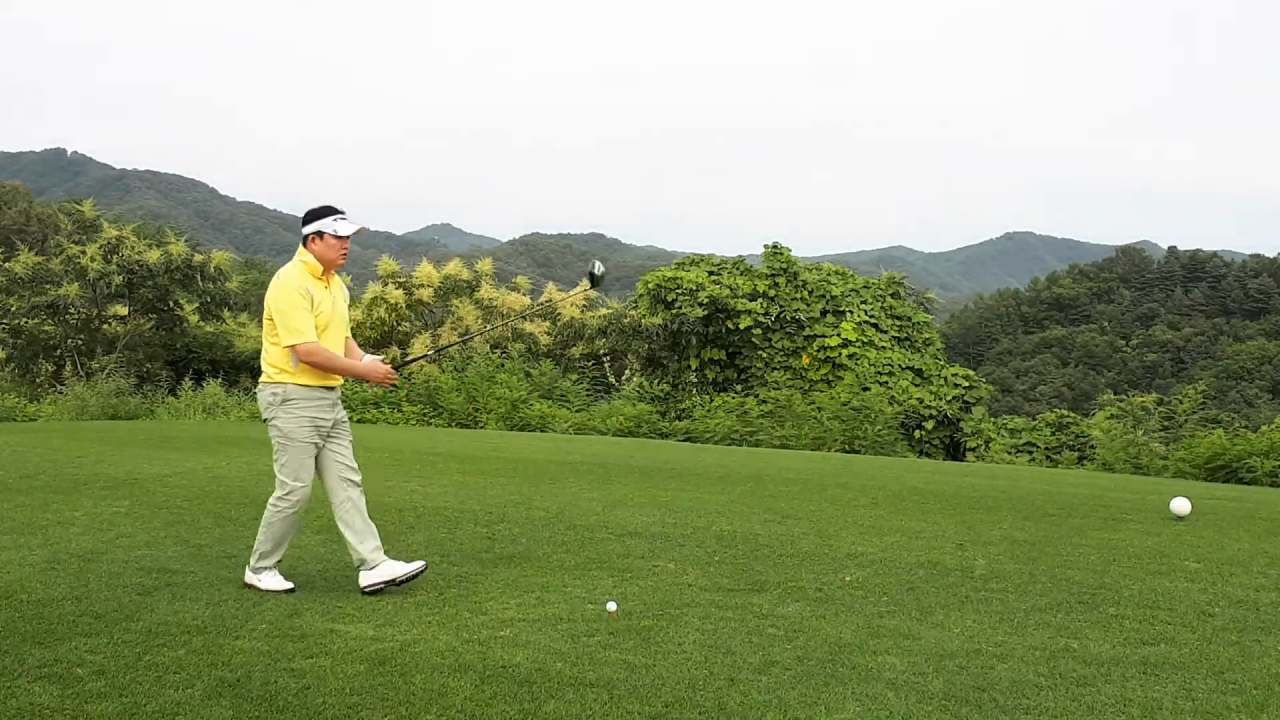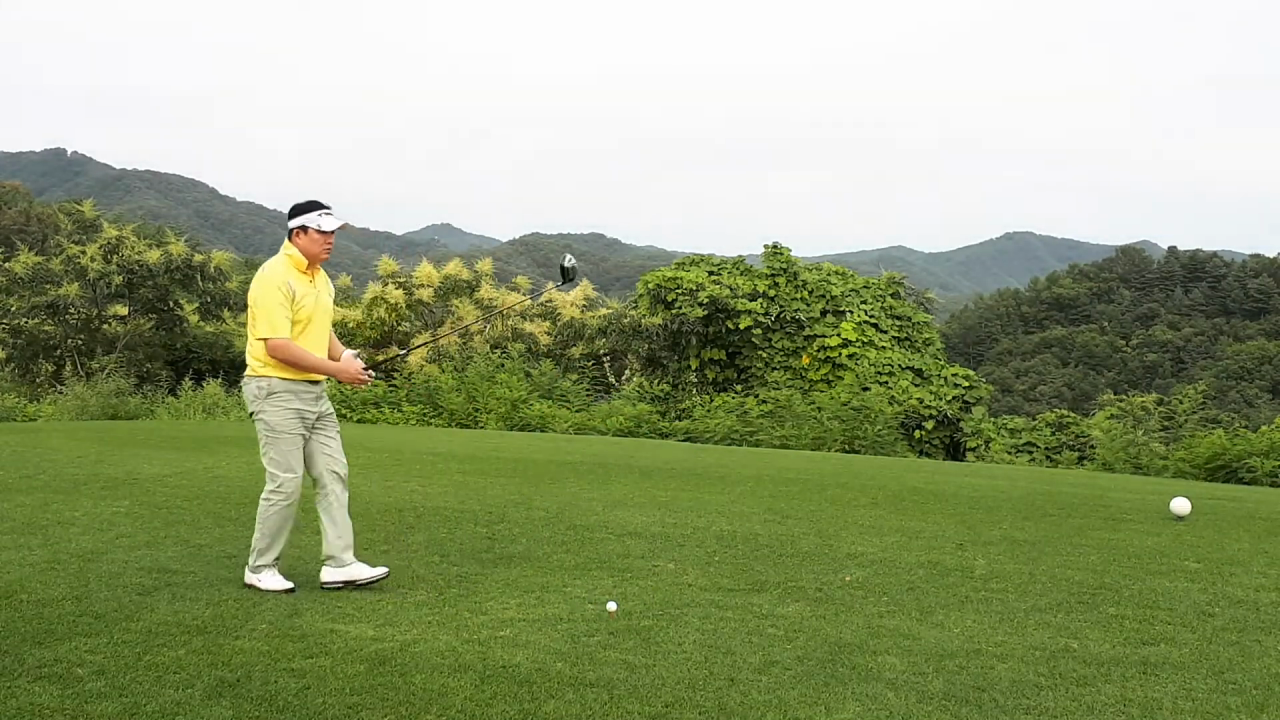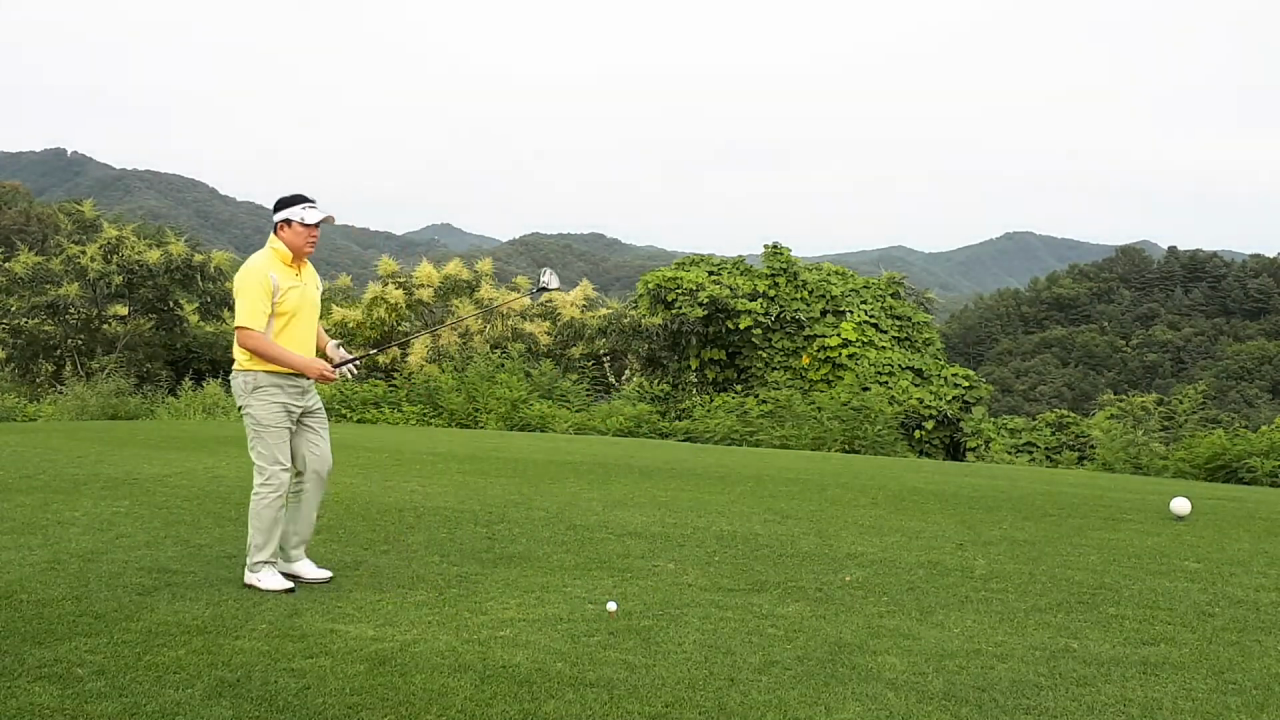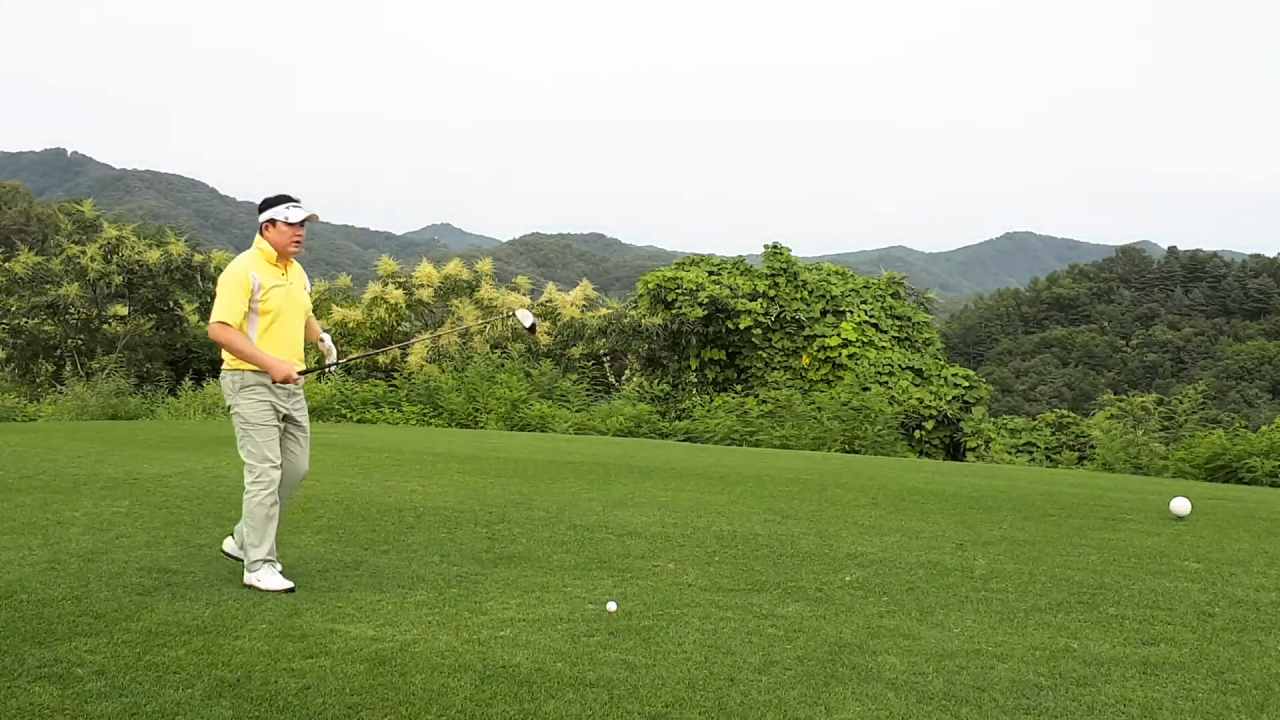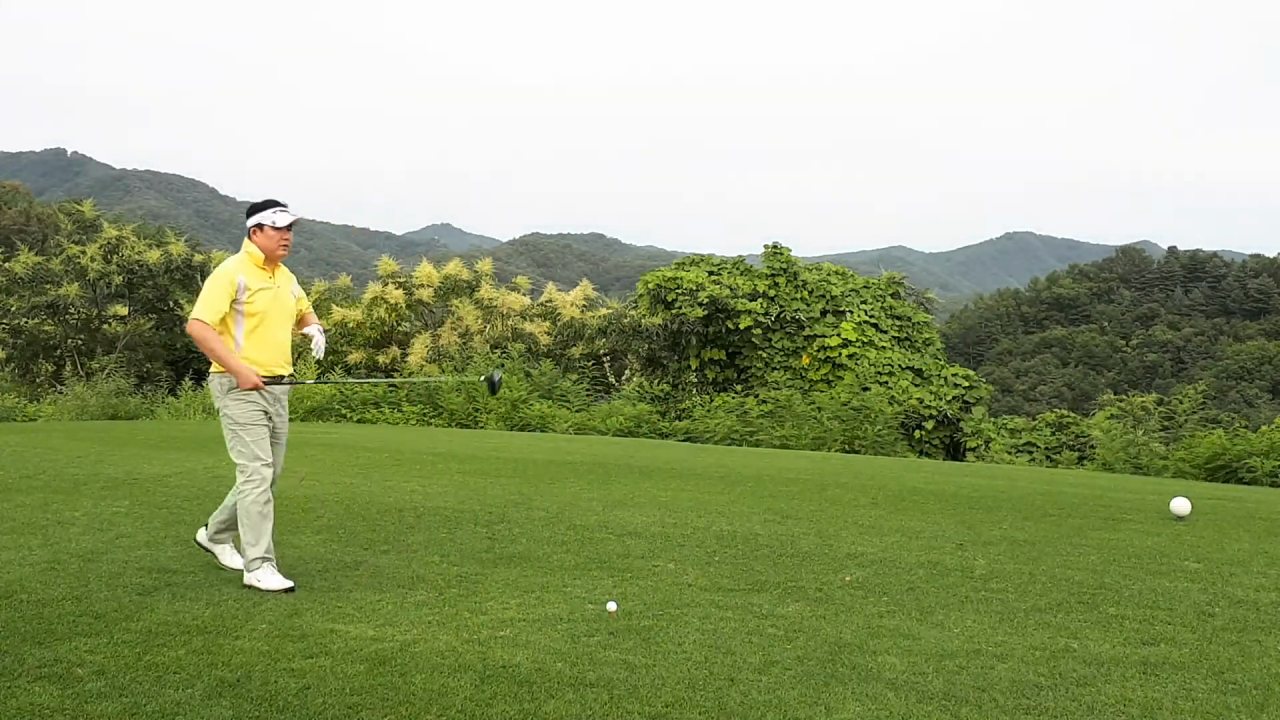
dt=0.1s
person 1, frame 1
left shoulder: (335, 284)
right shoulder: (291, 283)
right elbow: (305, 350)
left wrist: (366, 363)
right wrist: (363, 370)
left hip: (327, 398)
right hip: (291, 397)
left knee: (345, 481)
right knee: (294, 489)
left ankle: (373, 565)
right ankle: (261, 567)
person 1, frame 2
left shoulder: (320, 278)
right shoulder: (275, 277)
right elbow: (277, 346)
left wrist: (348, 359)
right wrist: (334, 370)
left hip: (313, 391)
right hip: (277, 390)
left knee: (333, 474)
right knee: (285, 482)
left ankle: (339, 563)
right ankle: (261, 568)
person 1, frame 3
left shoulder: (308, 272)
right shoulder: (259, 270)
right elbow: (249, 336)
left wrist: (331, 348)
right wrist: (305, 365)
left hip: (302, 387)
right hip: (263, 384)
left knee: (317, 467)
right knee: (274, 477)
left ankle: (292, 556)
right ankle: (260, 566)
person 1, frame 4
left shoulder: (297, 272)
right shoulder: (244, 270)
right elbow: (220, 330)
left wrist: (322, 338)
right wrist: (270, 364)
left hip: (290, 388)
right hip: (252, 384)
left knee: (294, 471)
right knee: (266, 474)
left ankle: (245, 541)
right ankle: (260, 567)
person 1, frame 5
left shoulder: (285, 277)
right shoulder: (231, 273)
left elbow: (305, 315)
right elbow: (198, 327)
left wrist: (314, 329)
right wrist: (238, 368)
left hip: (275, 389)
right hip: (238, 387)
left knee: (265, 476)
right knee: (256, 474)
left ankle: (214, 533)
right ankle: (259, 566)
